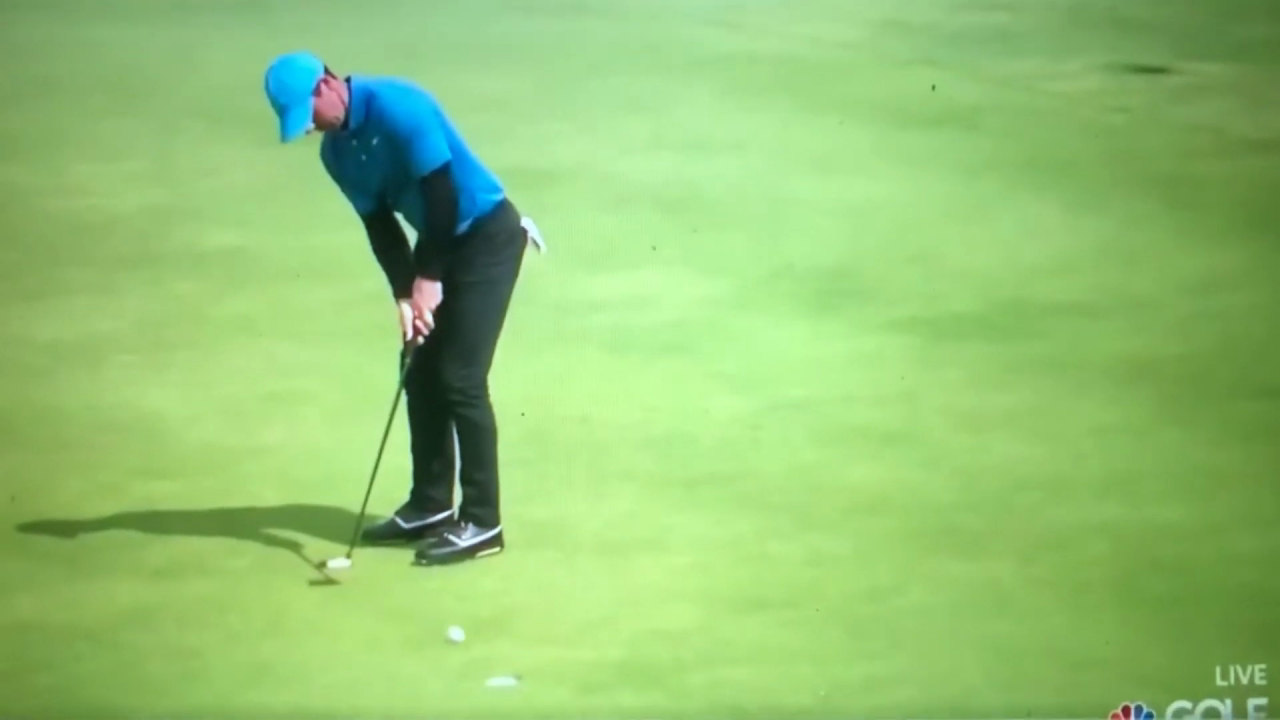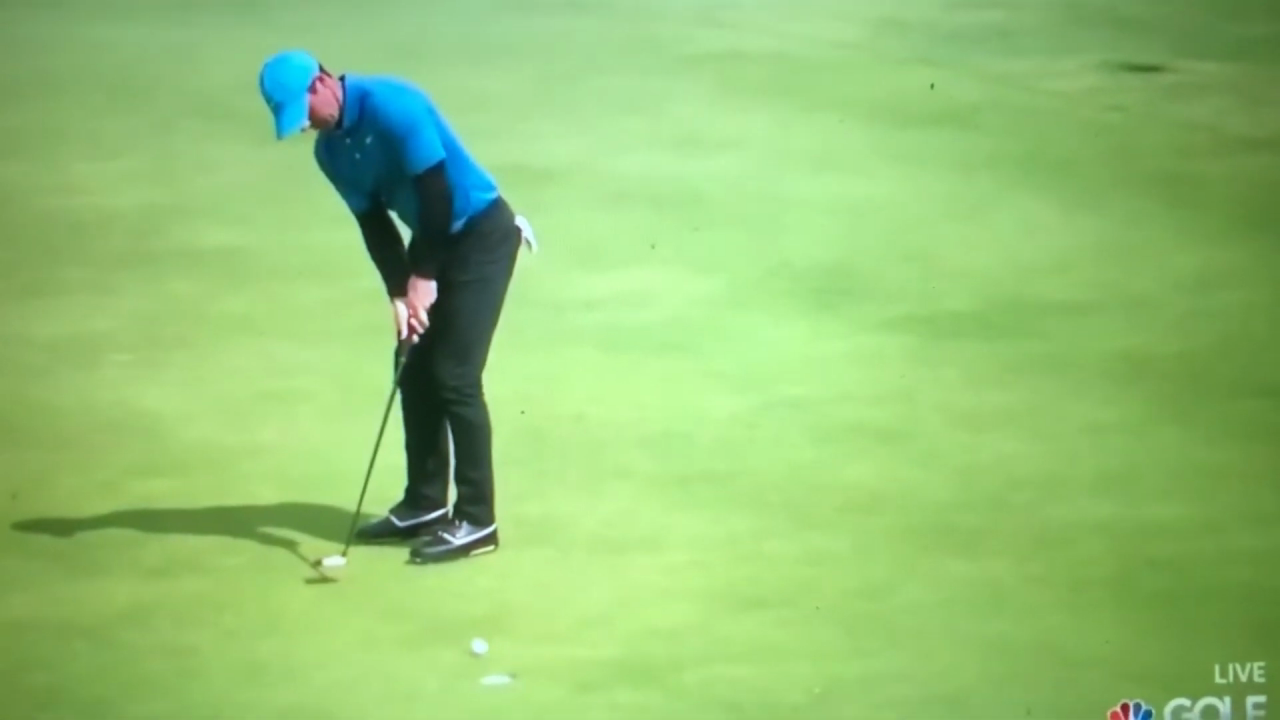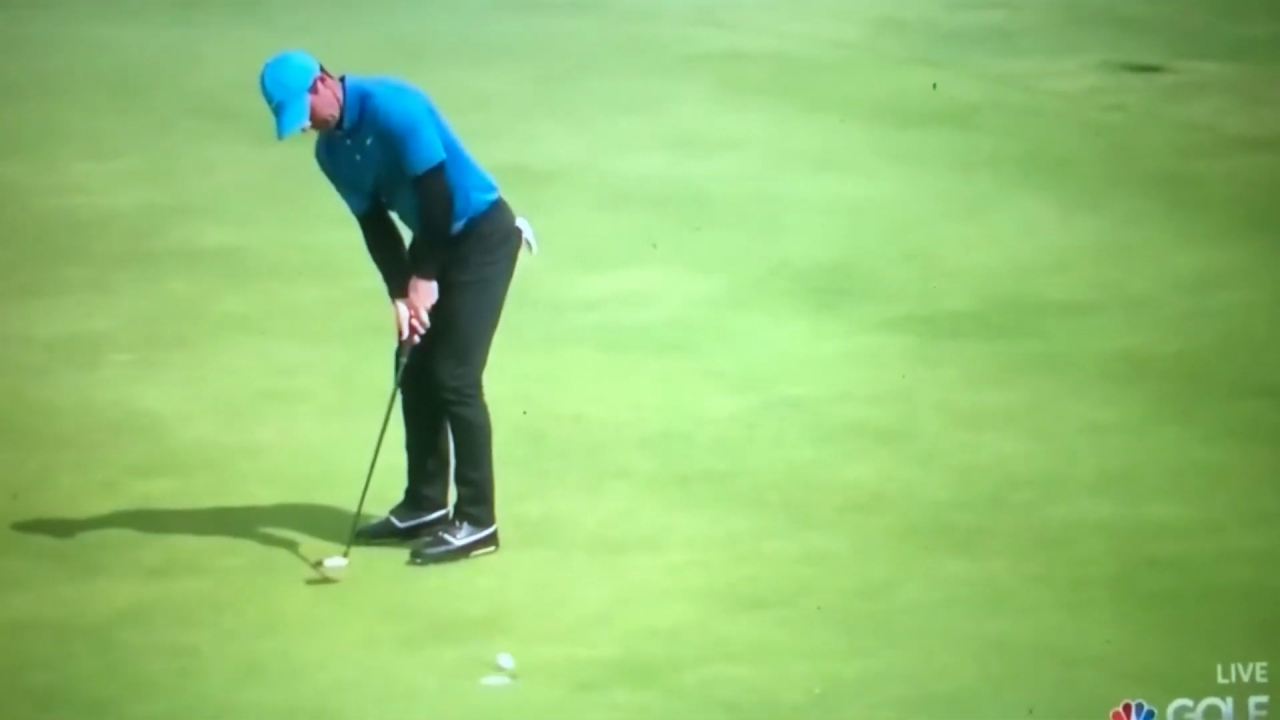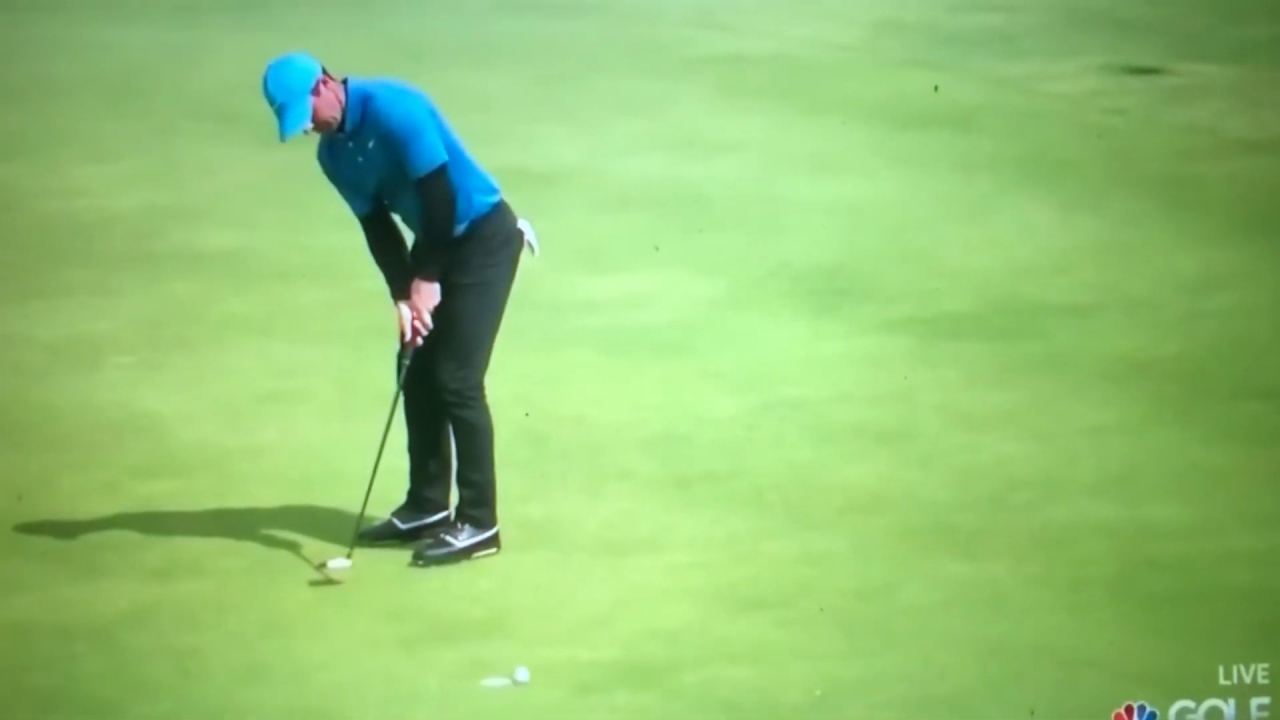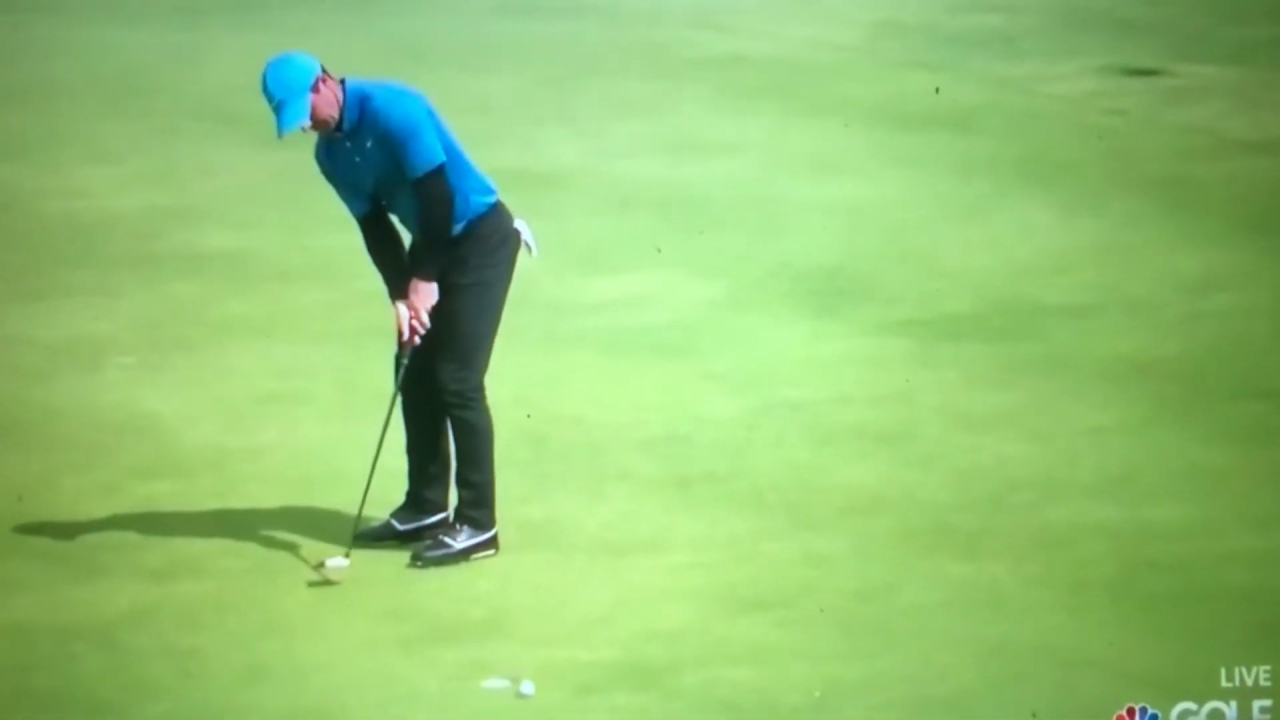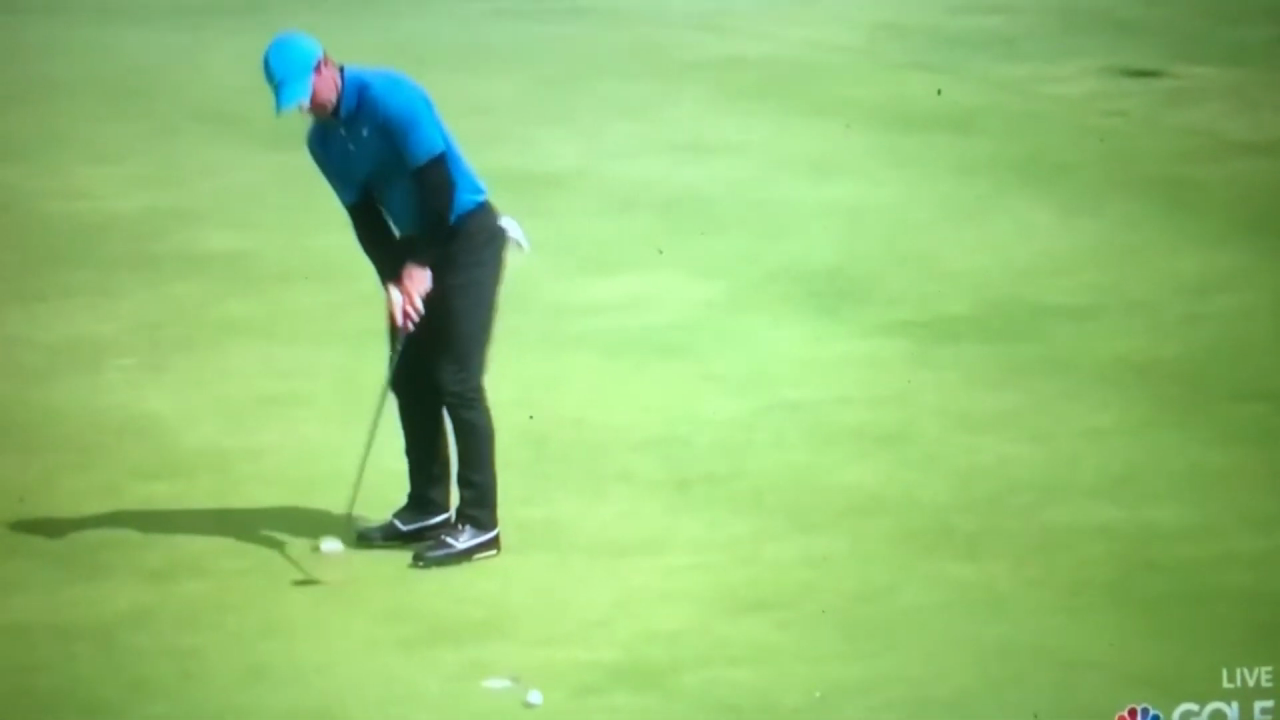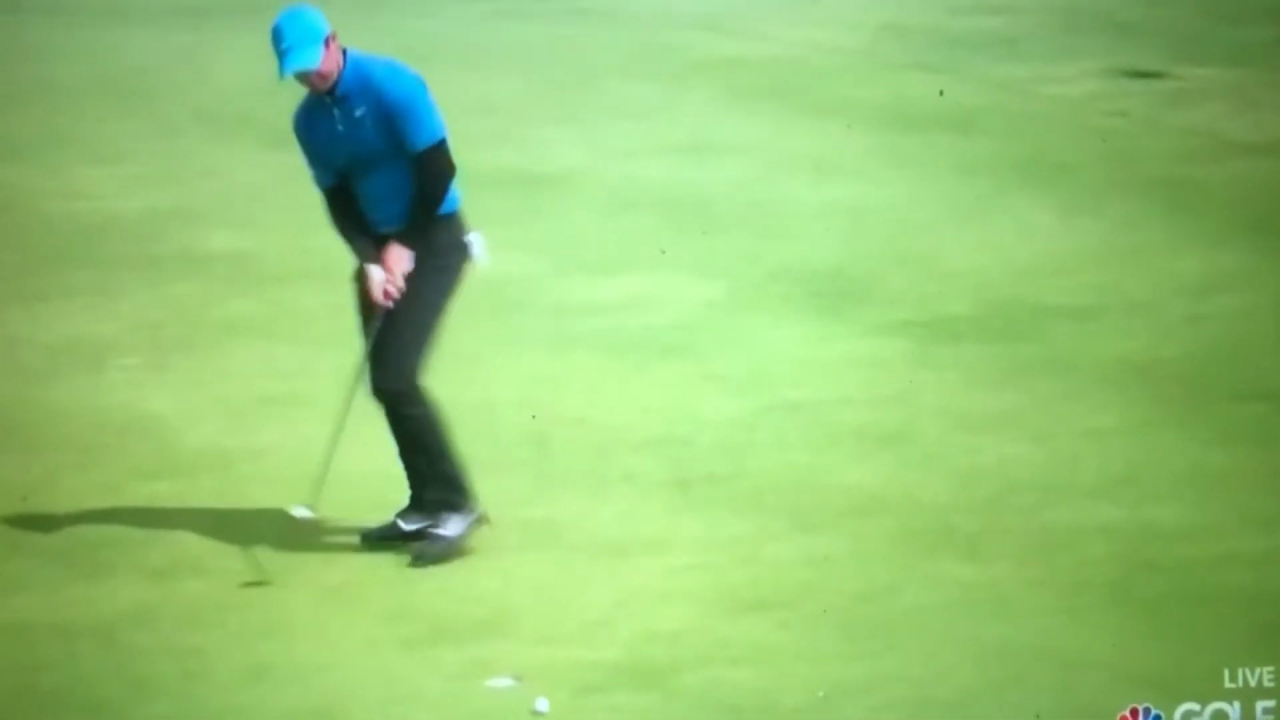
dt=0.2s
person 1, frame 1
left shoulder: (395, 105)
right shoulder: (335, 151)
left elbow: (442, 191)
right elbow: (379, 224)
left wrist: (428, 278)
right wrist: (404, 294)
left hip: (486, 234)
right hip: (439, 240)
left knee: (460, 379)
right knee: (420, 374)
left ankle: (482, 522)
right ankle: (431, 505)
person 1, frame 2
left shoulder: (390, 103)
right shoulder: (329, 149)
left elbow: (436, 190)
right elbow: (373, 222)
left wrist: (423, 276)
right wrist: (399, 292)
left hip: (481, 233)
right hip: (433, 238)
left knee: (454, 377)
right knee: (416, 373)
left ankle: (477, 519)
right ankle: (426, 503)
person 1, frame 3
left shoulder: (391, 105)
right shoulder: (330, 150)
left elbow: (437, 191)
right elbow: (374, 223)
left wrist: (424, 277)
right wrist: (400, 293)
left hip: (481, 234)
right hip: (434, 239)
left knee: (454, 377)
right knee: (416, 373)
left ankle: (477, 520)
right ankle: (426, 504)
person 1, frame 4
left shoulder: (393, 108)
right shoulder: (332, 152)
left elbow: (439, 193)
right elbow: (377, 226)
left wrist: (426, 279)
right wrist: (402, 295)
left hip: (483, 236)
right hip: (436, 242)
left knee: (456, 379)
right knee: (418, 374)
left ankle: (478, 522)
right ankle: (428, 505)
person 1, frame 5
left shoulder: (391, 109)
right shoulder: (330, 151)
left elbow: (438, 195)
right elbow: (374, 226)
left wrist: (424, 278)
right wrist: (400, 295)
left hip: (480, 237)
right hip: (434, 245)
left knee: (456, 381)
right knee: (416, 376)
left ankle: (477, 523)
right ankle: (426, 506)
person 1, frame 6
left shoulder: (391, 97)
right shoulder: (323, 139)
left elbow: (439, 183)
right elbow: (364, 215)
left wrist: (419, 265)
right wrist: (392, 281)
left hip: (466, 236)
right hip: (418, 245)
left knee: (456, 382)
right knee: (411, 378)
left ankle: (479, 524)
right ankle: (429, 507)
person 1, frame 7
left shoulder: (391, 84)
right shoulder: (309, 120)
left elbow: (439, 169)
right elbow: (339, 200)
left wrist: (405, 246)
right wrist: (370, 260)
left hip: (433, 239)
right hip: (384, 246)
left knee: (395, 376)
right knee: (387, 379)
left ankle: (458, 505)
right ankle: (429, 505)
